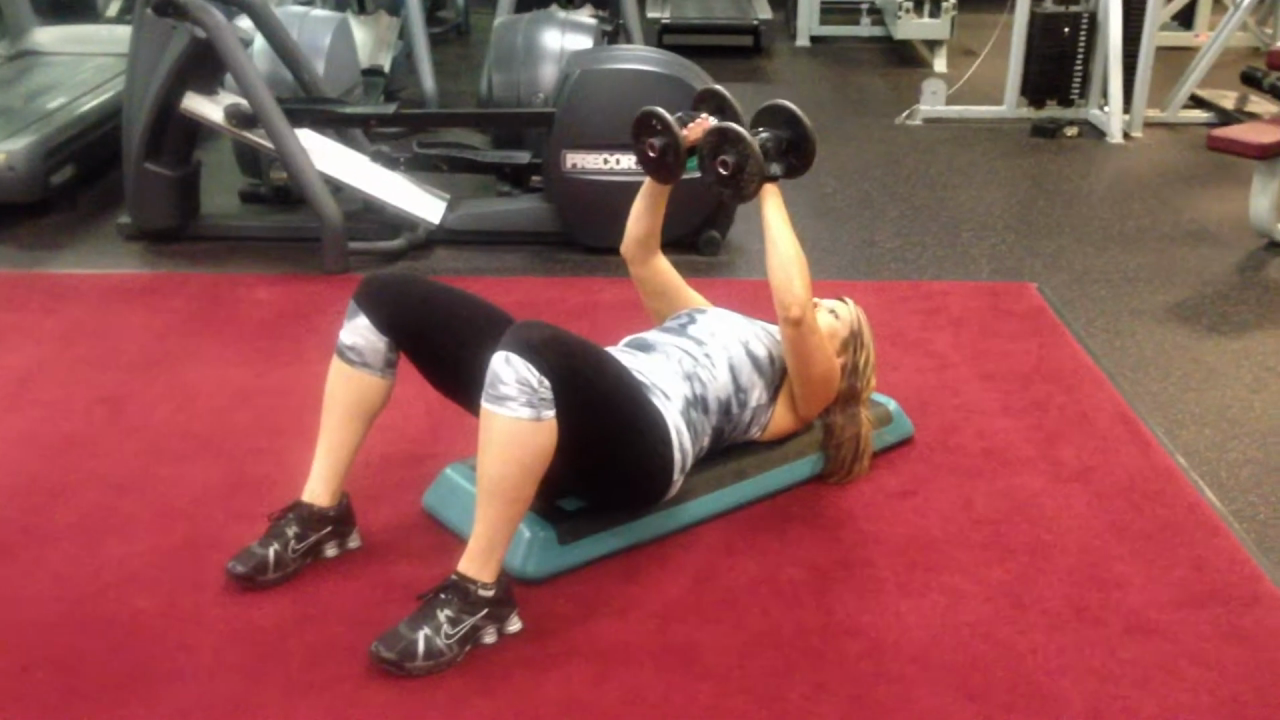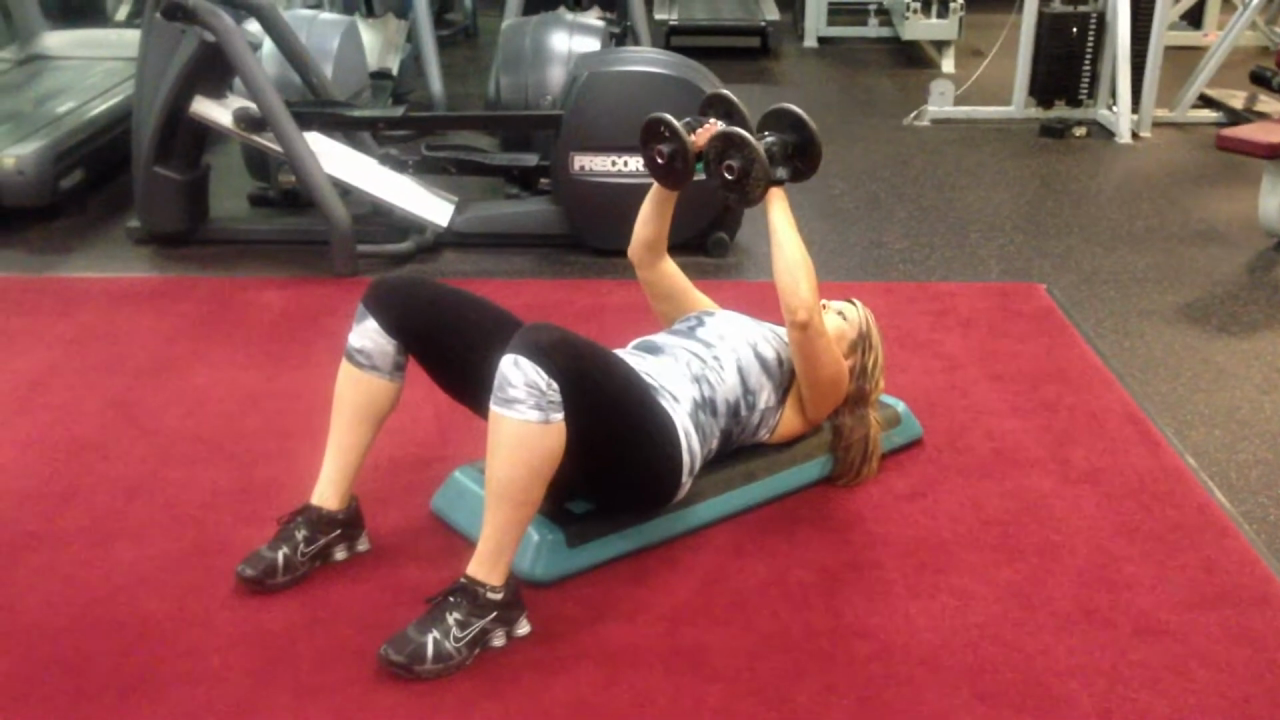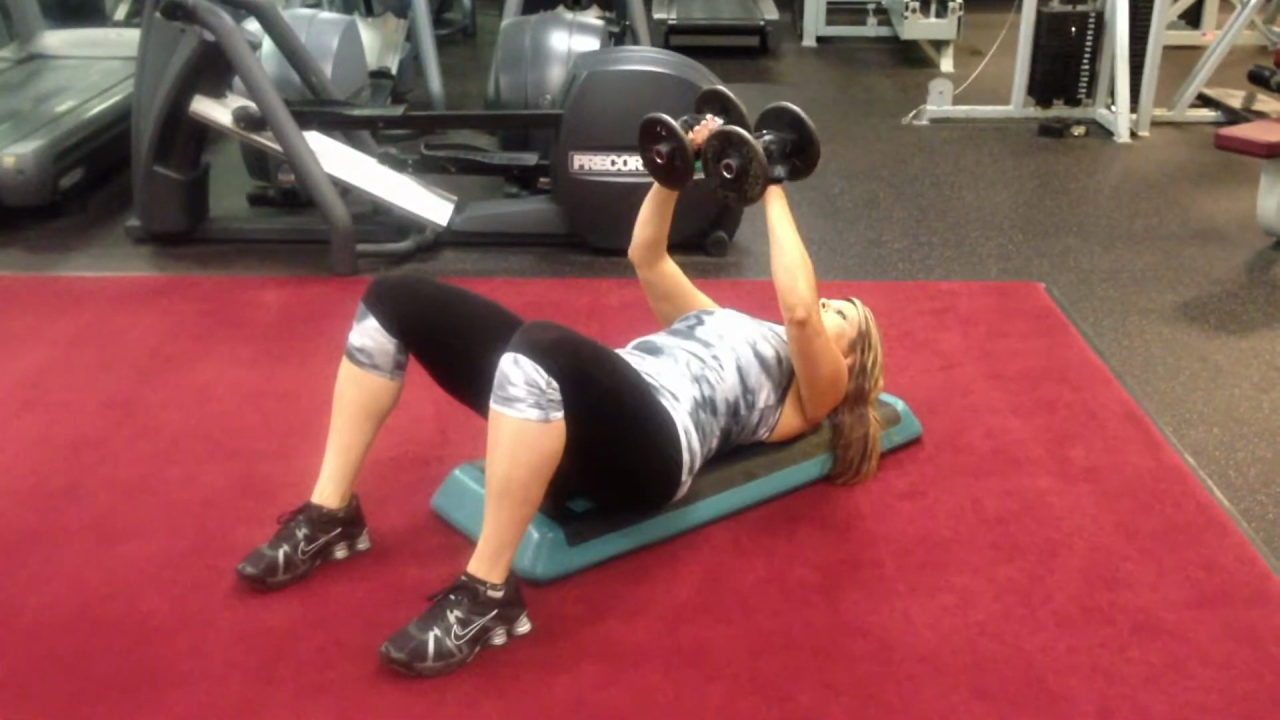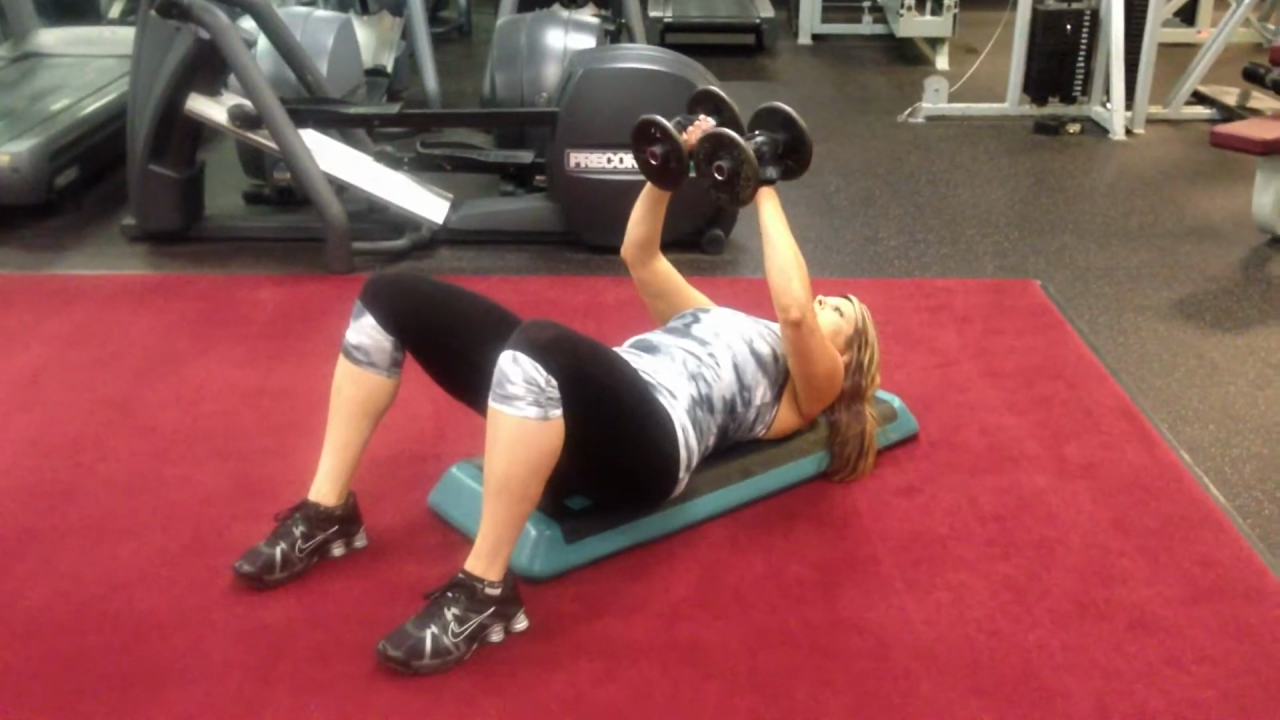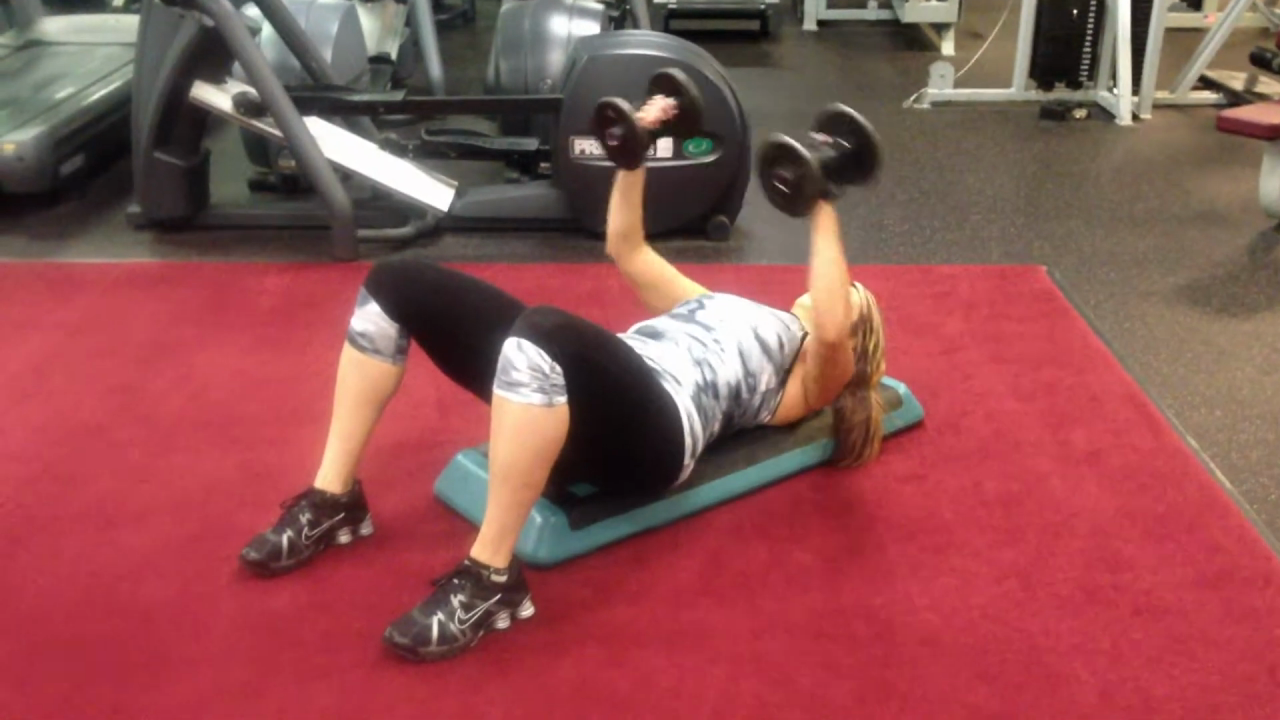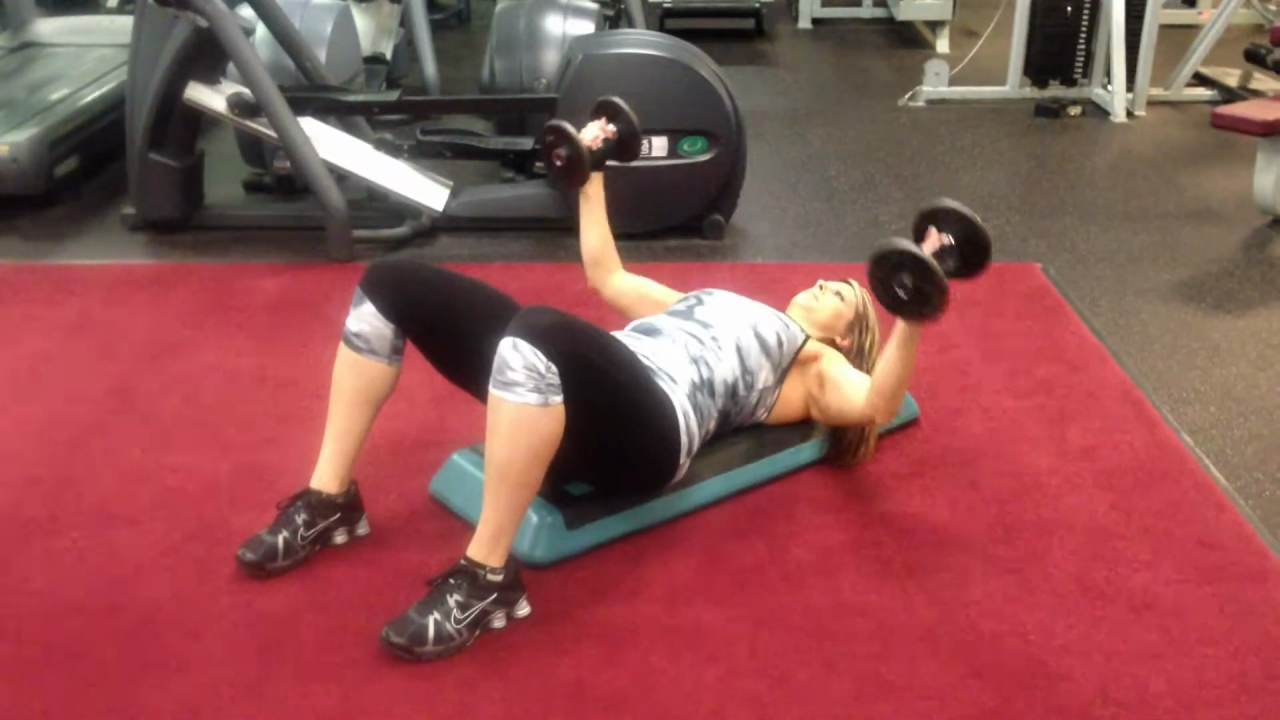
dt=0.4s
person 1, frame 1
left shoulder: (804, 389)
right shoulder: (718, 323)
left elbow: (793, 309)
right elbow: (640, 254)
left wrist: (769, 192)
left hip: (645, 439)
right hip: (574, 401)
left knee: (530, 342)
right knee: (386, 296)
left ankle: (478, 592)
right ankle: (320, 513)
person 1, frame 2
left shoulder: (816, 389)
right shoulder: (727, 324)
left elbow: (801, 312)
right elbow: (648, 257)
left wrist: (775, 195)
left hip: (651, 443)
right hip: (585, 403)
left knee: (538, 346)
right knee: (395, 299)
left ankle: (486, 595)
right ankle: (330, 516)
person 1, frame 3
left shoulder: (815, 389)
right shoulder: (725, 324)
left elbow: (799, 309)
right elbow: (647, 258)
left wrist: (773, 194)
left hip: (653, 442)
right hip: (587, 402)
left knee: (539, 344)
right knee: (395, 297)
left ankle: (486, 594)
right ankle: (330, 515)
person 1, frame 4
left shoulder: (812, 384)
right shoulder: (721, 321)
left elbow: (793, 309)
right elbow: (640, 257)
left wrist: (764, 194)
left hip: (650, 440)
right hip: (576, 400)
left knee: (538, 344)
right knee: (392, 295)
left ankle: (484, 591)
right ankle: (327, 513)
person 1, frame 5
left shoulder: (816, 373)
right shoulder: (719, 306)
left elbow: (827, 331)
right elbow: (627, 248)
left wrist: (823, 209)
left hip: (656, 426)
right hip: (579, 386)
left knee: (541, 329)
right knee: (397, 281)
left ankle: (490, 578)
right ankle: (333, 499)
person 1, frame 6
left shoulder: (815, 366)
right shoulder: (709, 302)
left elbow: (873, 404)
right elbow: (607, 276)
left wrist: (909, 310)
right wrist: (592, 174)
left hip: (651, 424)
right hip: (567, 385)
left knee: (537, 329)
right knee: (392, 281)
left ankle: (486, 578)
right ankle: (328, 500)
